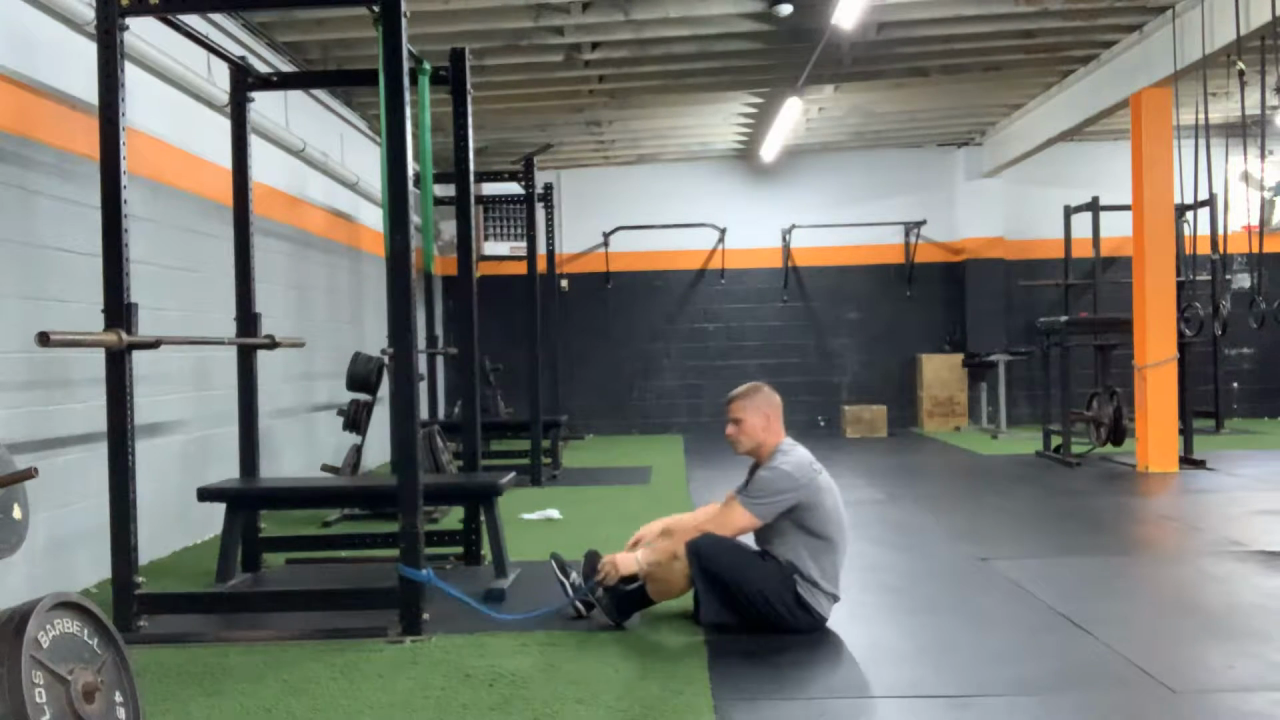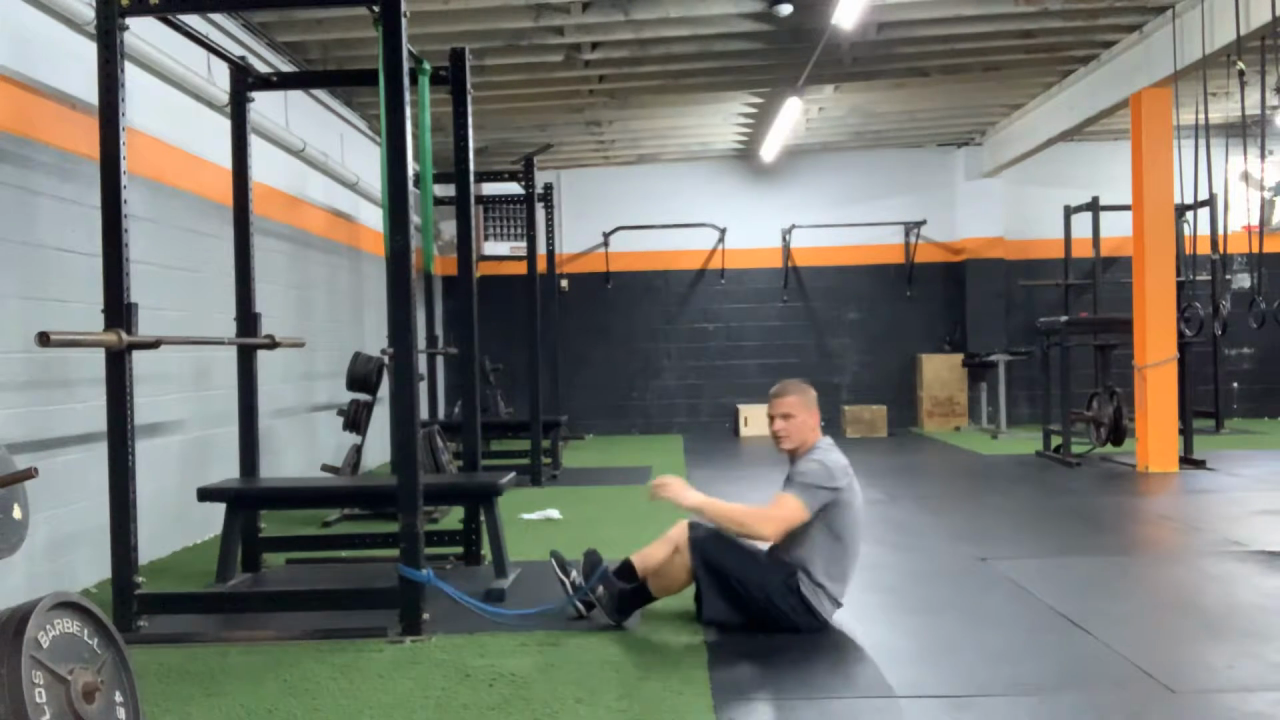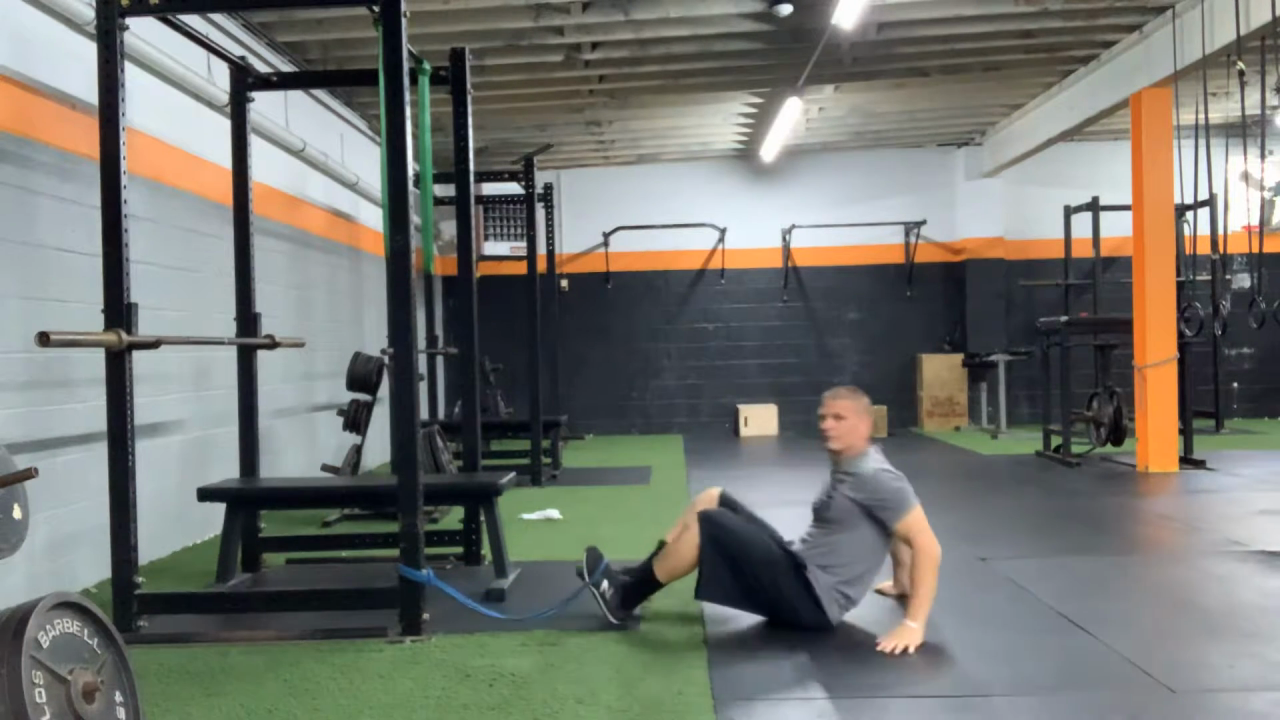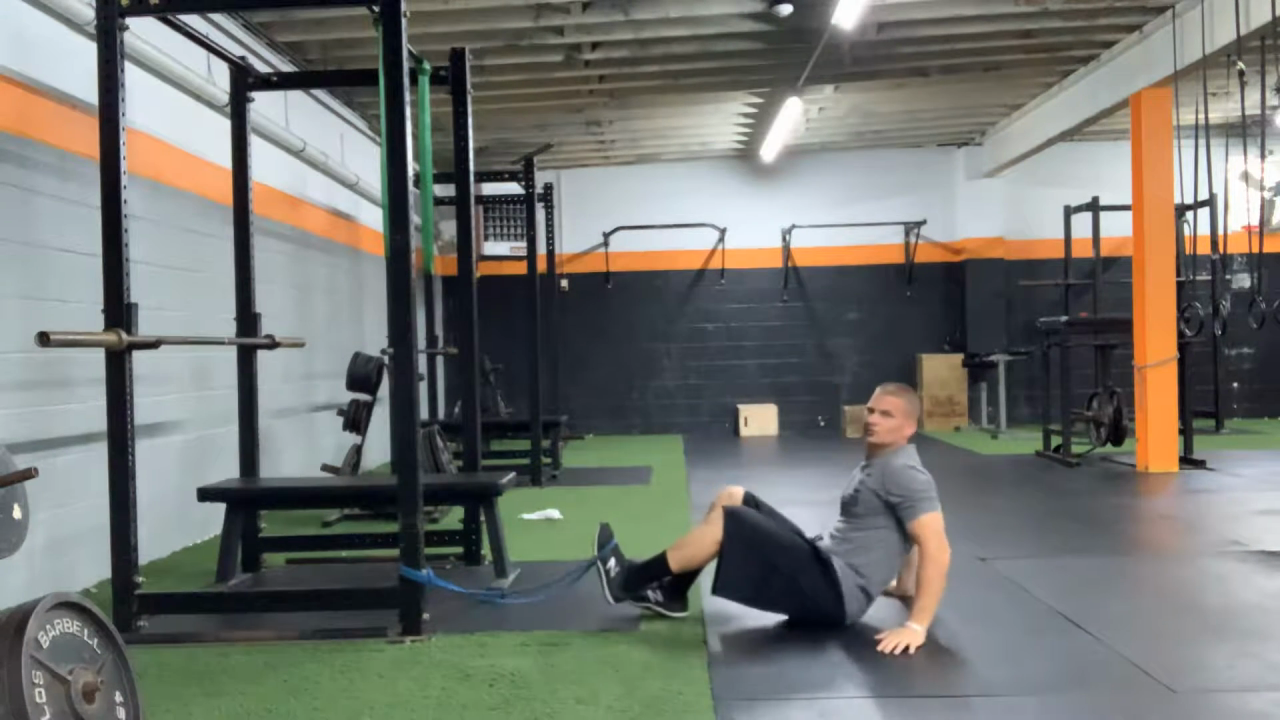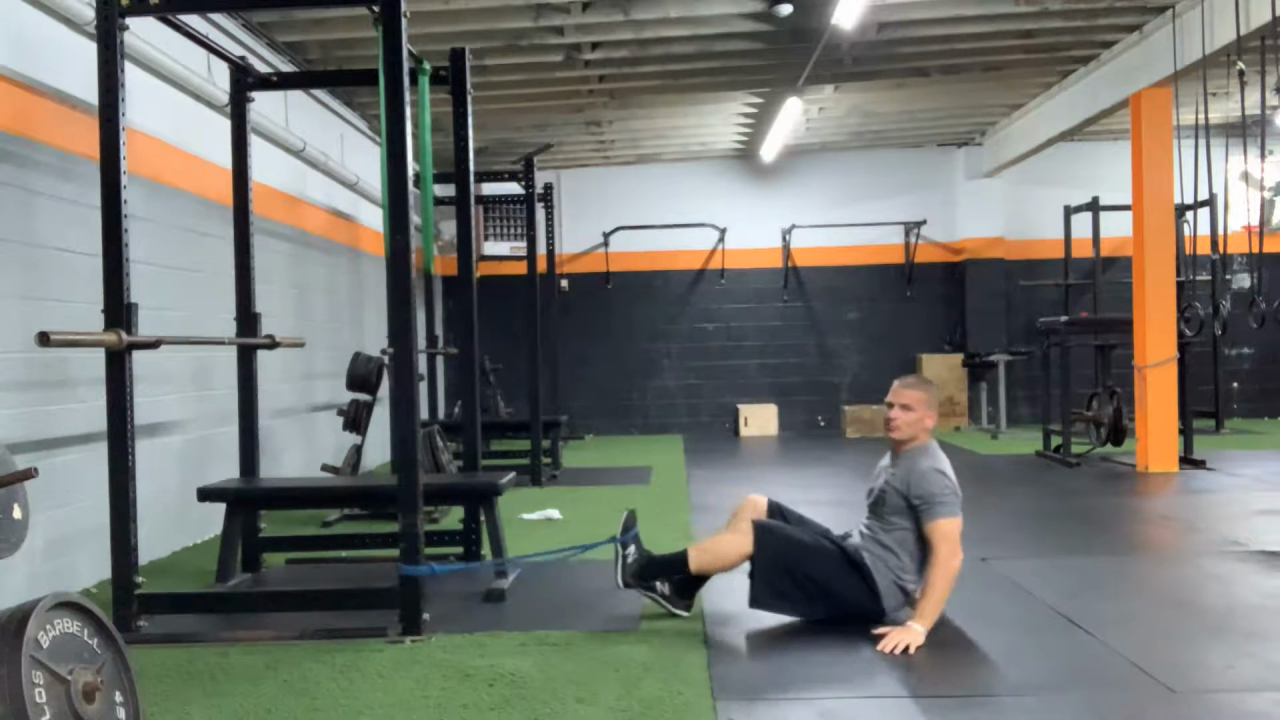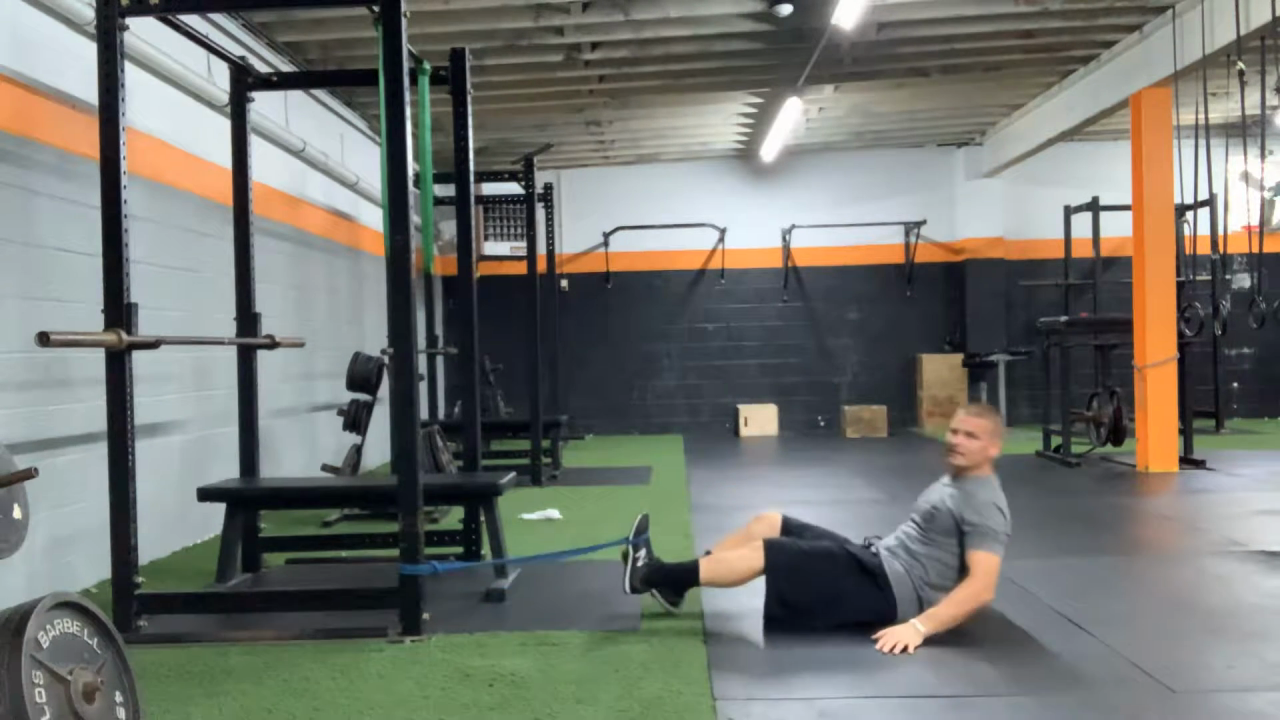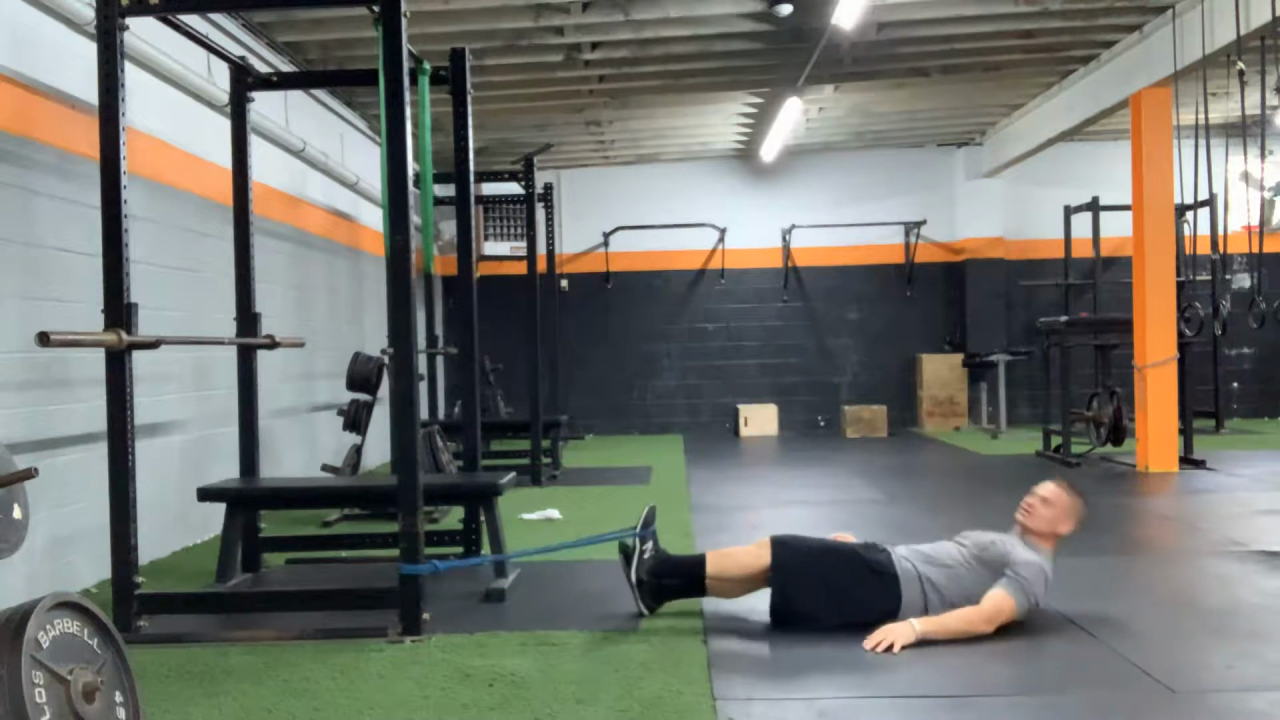
dt=0.4s
person 1, frame 1
left shoulder: (786, 471)
right shoulder: (774, 462)
left elbow: (715, 528)
right elbow: (723, 510)
left wrist: (640, 559)
right wrist: (664, 524)
left hip: (801, 602)
right hip: (785, 578)
left knee: (696, 549)
right knee: (685, 540)
left ankle: (619, 604)
right ankle: (599, 587)
person 1, frame 2
left shoulder: (820, 467)
right shoulder: (812, 460)
left elbow: (767, 526)
left wrist: (695, 500)
left hip: (802, 602)
right hip: (792, 582)
left knee: (697, 543)
right knee: (685, 533)
left ankle: (620, 603)
right ankle: (600, 587)
person 1, frame 3
left shoulder: (873, 476)
right shoulder: (852, 468)
left elbow: (927, 545)
right elbow: (897, 534)
left wrist: (913, 623)
right wrist: (902, 585)
left hip: (813, 601)
right hip: (799, 568)
left knee: (706, 523)
right knee: (711, 500)
left ankle: (625, 597)
right ankle: (637, 578)
person 1, frame 4
left shoulder: (903, 473)
right shoulder: (878, 464)
left elbow: (936, 550)
right elbow: (905, 534)
left wrist: (916, 626)
right wrist: (903, 584)
left hip: (833, 595)
right hip: (821, 562)
left knee: (727, 520)
right knee: (731, 497)
left ankle: (631, 581)
right ankle: (672, 594)
person 1, frame 5
left shoulder: (928, 473)
right shoulder: (898, 457)
left elbow: (948, 554)
left wrist: (917, 625)
right wrist: (911, 583)
left hip: (870, 589)
right hip: (854, 557)
left knee: (751, 534)
right knee: (754, 507)
left ankle: (646, 569)
right ankle: (681, 590)
person 1, frame 6
left shoulder: (985, 506)
right shoulder: (954, 480)
left elbow: (982, 586)
left wrist: (917, 626)
left hip: (890, 592)
right hip: (874, 561)
left knee: (761, 552)
right knee: (768, 523)
left ankle: (654, 575)
right ankle: (672, 585)
person 1, frame 7
left shoulder: (1031, 567)
right shoulder: (1008, 544)
left elbow: (986, 617)
left wrist: (914, 627)
right wrist: (862, 543)
left hip: (896, 588)
right hip: (889, 565)
left knee: (770, 552)
right knee: (763, 570)
left ankle: (663, 567)
right ankle: (657, 587)
